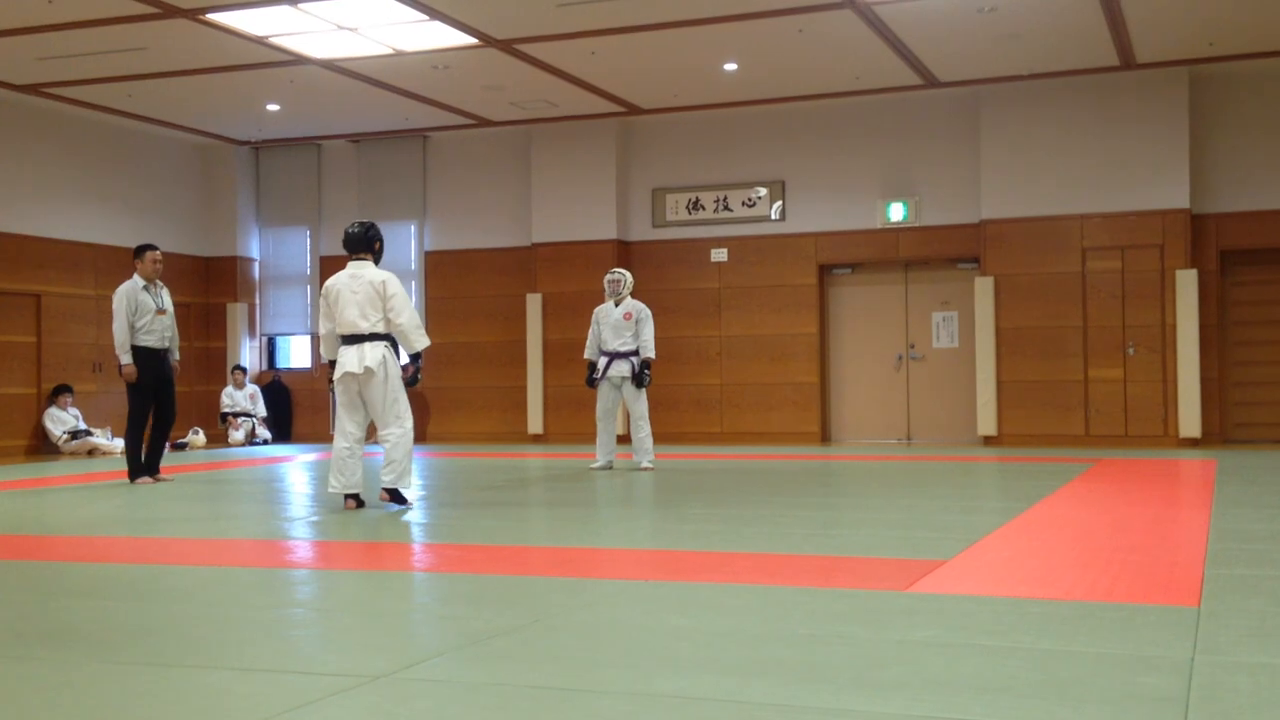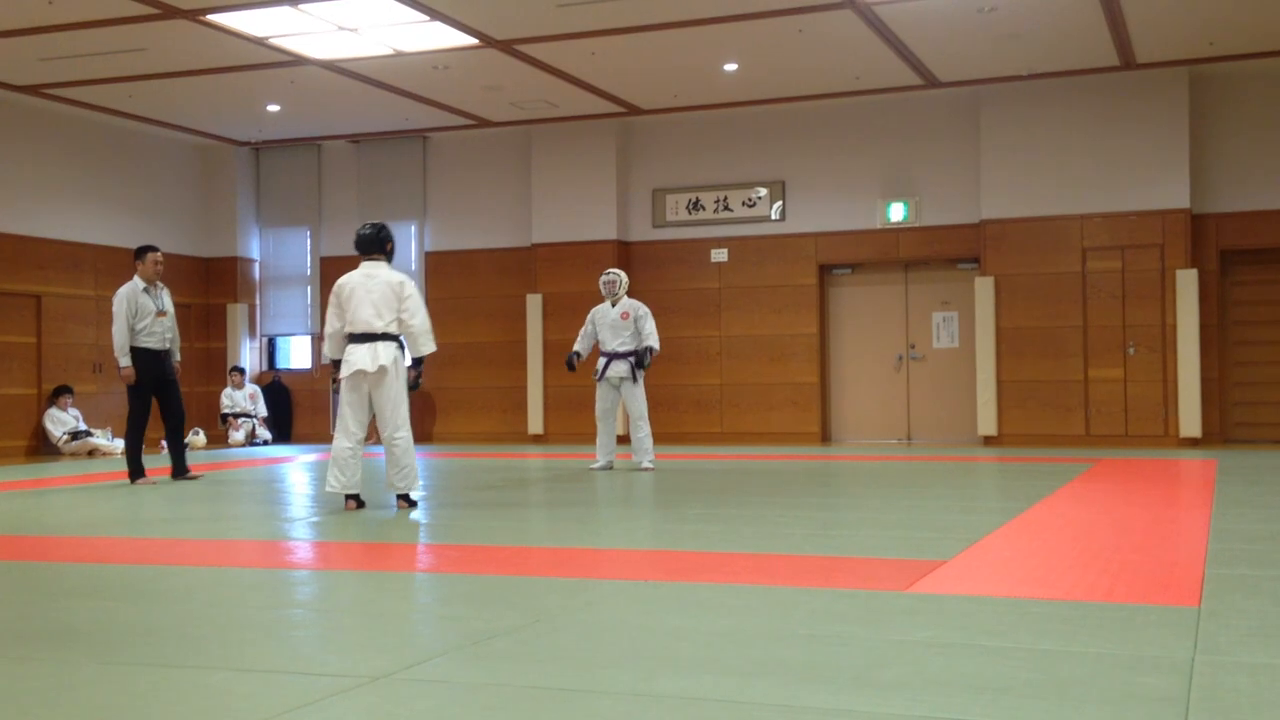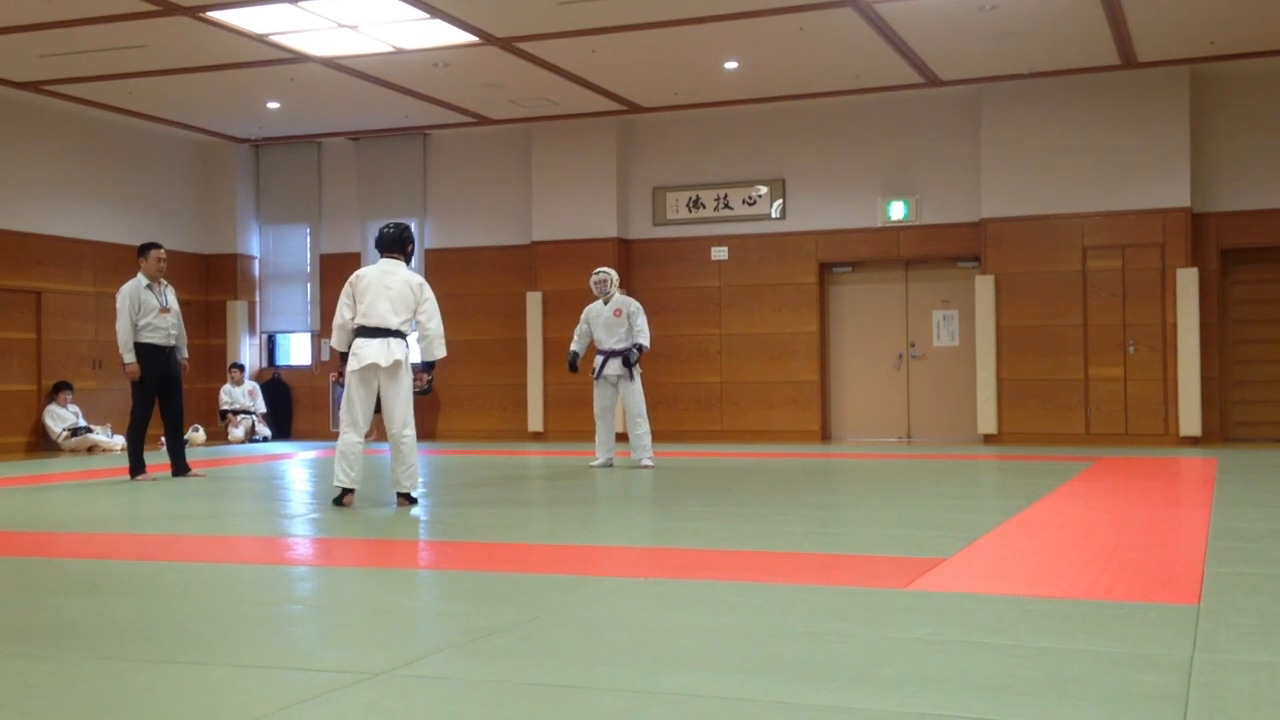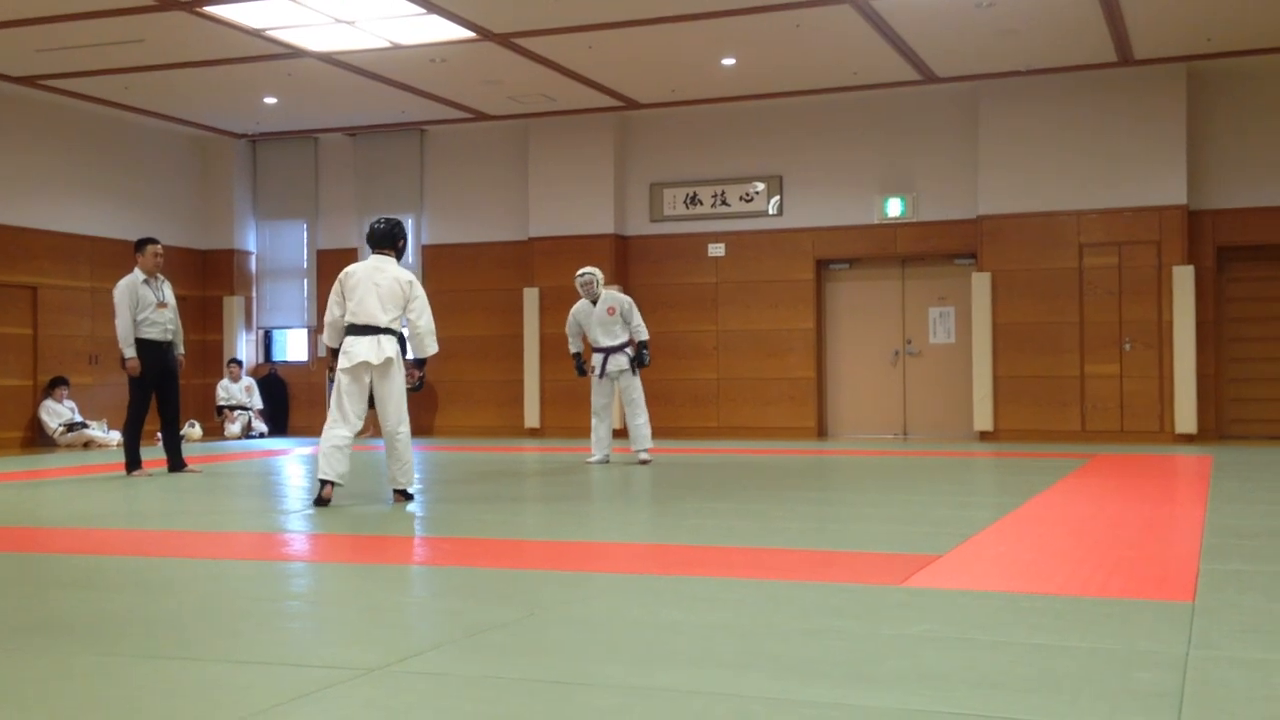
dt=0.3s
person 1, frame 1
left shoulder: (331, 284)
right shoulder: (385, 279)
left elbow: (326, 330)
right elbow: (405, 322)
left wrist: (332, 365)
right wrist: (415, 358)
left hip: (346, 357)
right hip: (378, 356)
left knee: (348, 429)
right knee: (396, 424)
left ankle: (350, 494)
right ankle: (390, 486)
person 1, frame 2
left shoulder: (343, 282)
right shoulder: (399, 281)
left elbow: (333, 329)
right elbow: (416, 324)
left wrist: (337, 365)
right wrist: (417, 362)
left hip: (354, 356)
right hip: (386, 356)
left knee: (349, 429)
right knee: (396, 428)
left ankle: (350, 494)
right ankle: (403, 494)
person 1, frame 3
left shoulder: (359, 276)
right shoulder: (416, 282)
left elbow: (342, 321)
right elbow: (431, 328)
left wrist: (343, 358)
right wrist: (428, 367)
left hip: (362, 350)
right hip: (395, 353)
left knee: (352, 424)
right knee: (401, 426)
left ankle: (346, 489)
right ankle: (404, 491)
person 1, frame 4
left shoulder: (349, 272)
right shoulder: (406, 278)
left elbow: (333, 317)
right elbow: (421, 324)
left wrist: (334, 353)
right wrist: (419, 363)
left hip: (353, 348)
right hip: (387, 350)
left knee: (341, 420)
right knee: (396, 423)
left ankle: (327, 483)
right ankle: (400, 488)
person 2, frame 1
left shoulder: (163, 291)
right shoulder: (127, 291)
right elbow: (122, 329)
left wrist: (174, 356)
right wrist: (126, 362)
left hip: (161, 358)
right hip: (141, 358)
left knee: (166, 414)
right knee: (138, 417)
left ankle: (151, 468)
right ankle: (136, 472)
person 2, frame 2
left shoulder: (163, 292)
right shoulder: (127, 292)
right elbow: (121, 331)
left wrist: (175, 358)
right wrist: (125, 364)
left hip: (162, 359)
right hip: (141, 359)
left knee: (175, 414)
right knee: (138, 419)
left ankle: (180, 468)
right ankle: (136, 473)
person 2, frame 3
left shoulder: (168, 290)
right shoulder: (131, 290)
left elbow: (178, 324)
right elbow: (124, 327)
left wrist: (183, 354)
right wrist: (129, 360)
left hip: (168, 355)
right hip: (146, 355)
left knee: (174, 414)
right knee: (141, 414)
left ankle: (180, 466)
right ankle: (137, 469)
person 2, frame 4
left shoulder: (165, 285)
right shoulder: (128, 285)
left elbow: (175, 319)
right elbow: (124, 323)
left wrist: (179, 350)
right wrist: (130, 356)
left hip: (165, 351)
right hip: (144, 351)
left knee: (171, 409)
right knee: (138, 409)
left ankle: (176, 462)
right ankle: (133, 465)
person 3, frame 1
left shoulder: (639, 309)
right shoulder: (600, 311)
left elbow: (646, 341)
right elbow: (593, 341)
left wrist: (646, 368)
right wrist: (590, 368)
left hip: (630, 366)
right hip: (606, 367)
left knee: (638, 413)
right knee: (604, 414)
left ankle: (645, 458)
right ankle: (605, 458)
person 3, frame 2
left shoulder: (637, 308)
right shoulder: (597, 312)
left elbow: (650, 333)
right elbow: (586, 337)
left wrist: (647, 353)
right wrist: (575, 355)
left hip: (629, 366)
right hip: (605, 367)
left knee: (637, 413)
right knee: (603, 414)
left ankle: (645, 458)
right ankle: (605, 459)
person 3, frame 3
left shoulder: (630, 304)
right shoulder: (590, 310)
left elbow: (641, 331)
right elbow: (581, 336)
left wrist: (636, 351)
right wrist: (573, 356)
left hip: (626, 364)
right hip: (602, 364)
left knee: (635, 410)
right knee: (602, 412)
left ankle: (644, 456)
right ankle: (605, 456)
person 3, frame 4
left shoulder: (620, 300)
right shoulder: (578, 310)
left elbow: (637, 324)
right elbow: (574, 336)
left wrist: (643, 349)
right wrist: (577, 358)
left hip: (624, 358)
right hip: (600, 361)
left knee: (635, 403)
right knee: (600, 408)
left ankle: (642, 449)
right ankle: (601, 452)
